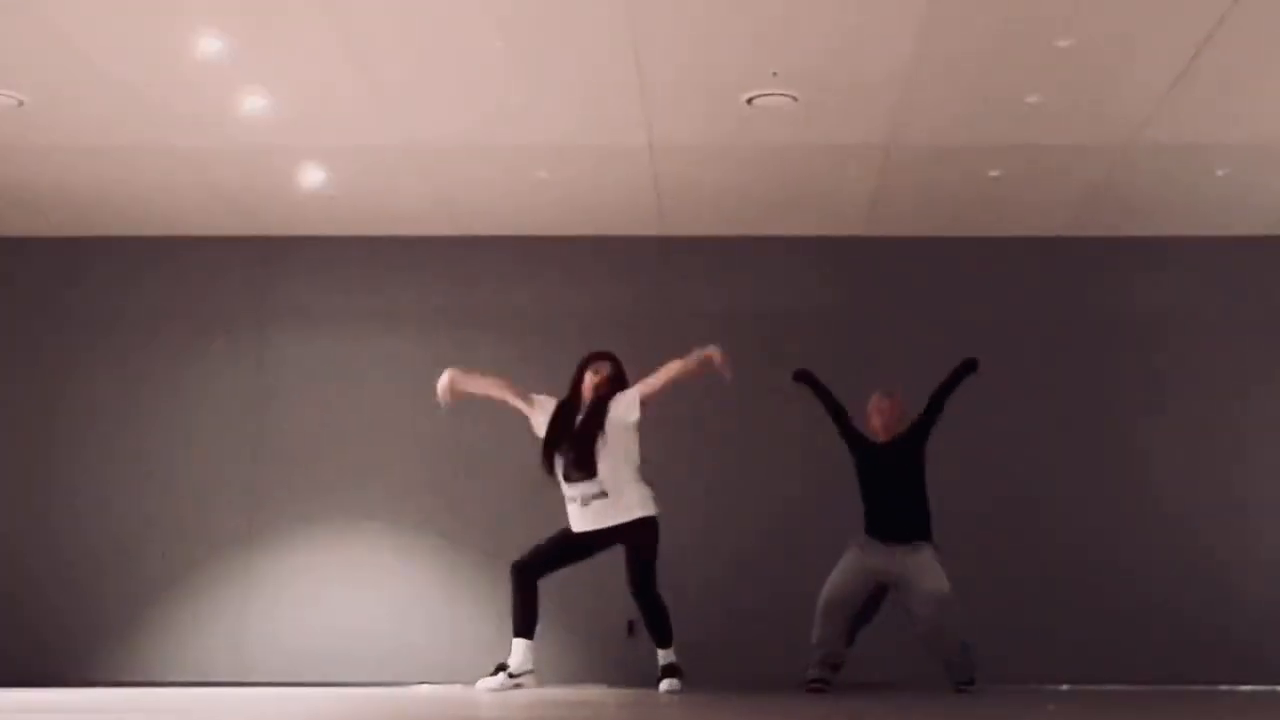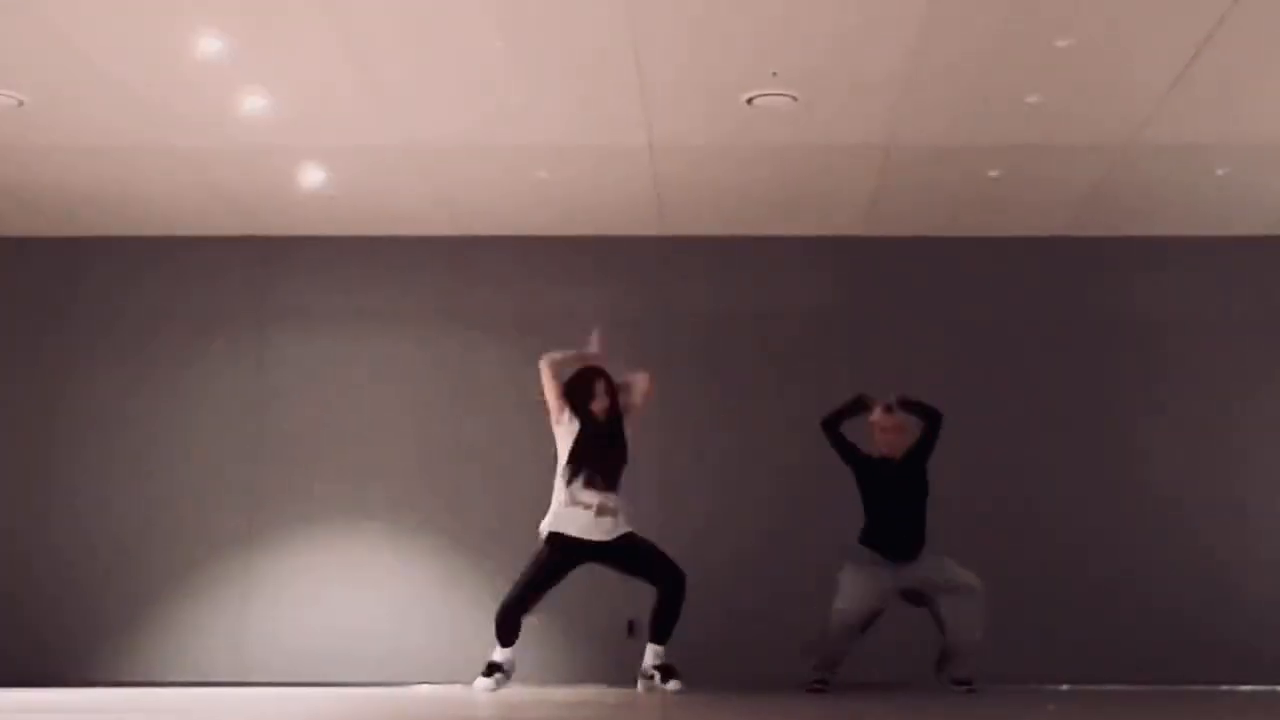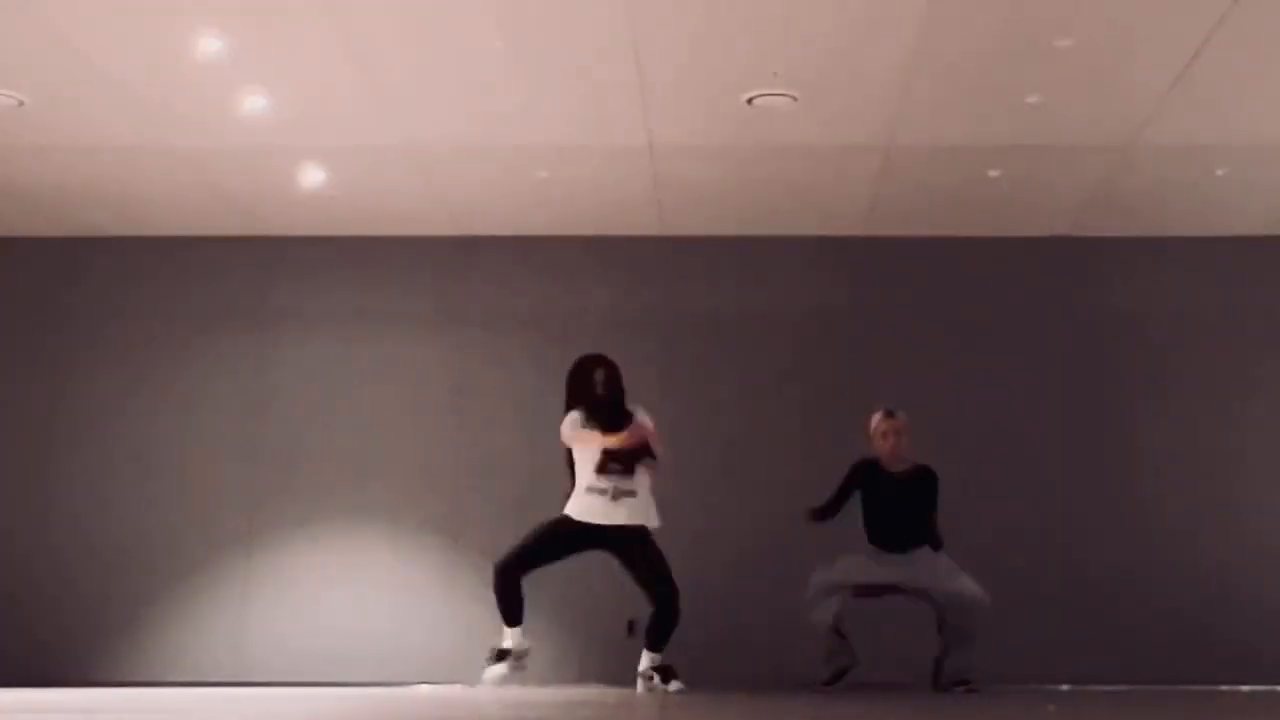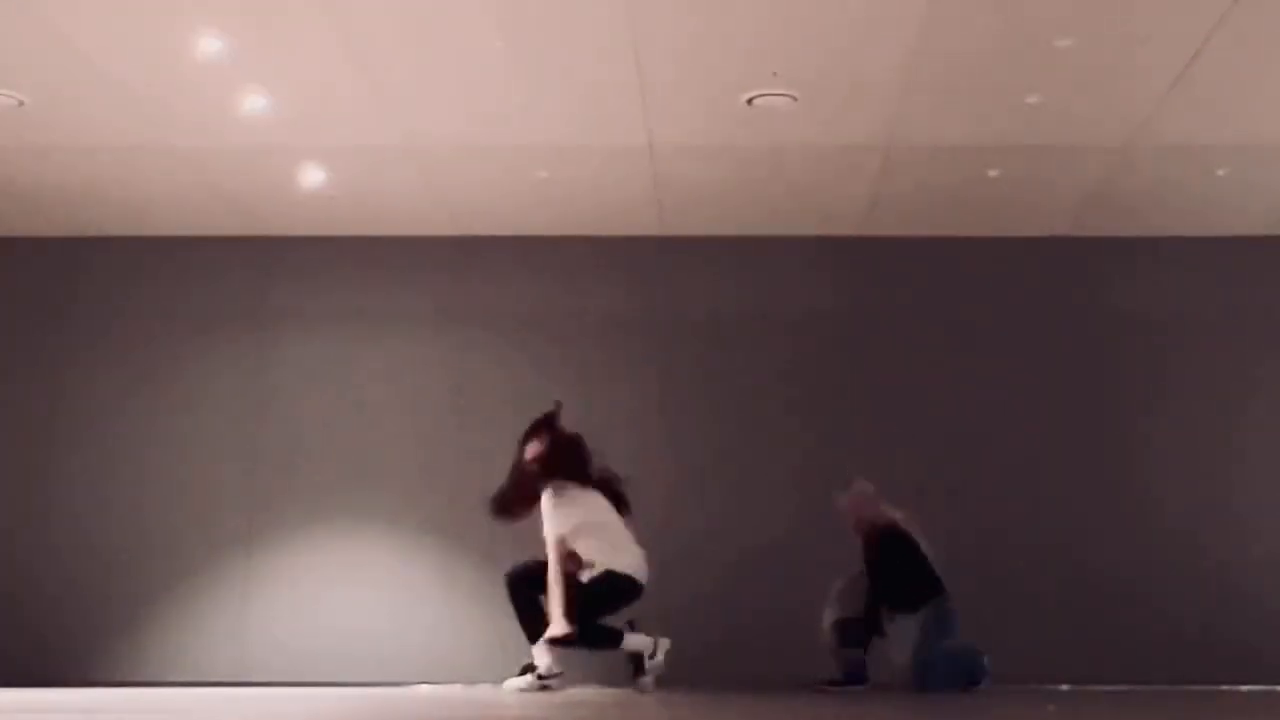
dt=0.4s
person 1, frame 1
left shoulder: (620, 408)
right shoulder: (554, 412)
left elbow: (660, 377)
right elbow: (509, 391)
left wrist: (703, 356)
right wrist: (459, 378)
left hip: (632, 517)
right hip: (585, 525)
left knee: (643, 588)
right knee: (524, 571)
left ankle: (669, 664)
right ankle: (519, 665)
person 1, frame 2
left shoulder: (615, 427)
right shoulder: (566, 423)
left elbow: (642, 383)
right elbow: (548, 365)
left wrist: (604, 375)
right wrist: (582, 358)
left hip: (613, 533)
right hip: (566, 532)
left knee: (673, 579)
right knee: (518, 602)
left ankle: (652, 666)
right ankle: (501, 660)
person 1, frame 3
left shoulder: (635, 417)
right shoulder: (577, 421)
right elbow: (602, 442)
left hip: (630, 526)
right hip: (581, 518)
left knee: (667, 598)
right knee: (507, 569)
left ankle: (651, 669)
right ankle: (512, 647)
person 1, frame 4
left shoulder: (555, 493)
right shoulder: (563, 486)
left elbow: (556, 557)
left wrist: (559, 616)
left hip: (622, 572)
right hip: (594, 567)
left knee: (566, 631)
right knee: (518, 580)
left ankle: (647, 647)
right ankle: (545, 666)
person 2, frame 1
left shoulder: (912, 443)
right shoulder: (863, 449)
left elbow: (934, 407)
right elbow: (839, 417)
left wrist: (962, 372)
right wrist: (814, 383)
left hip: (915, 549)
right hip: (872, 547)
left knee: (935, 597)
right knee: (832, 600)
left ankle: (961, 670)
right ankle: (821, 670)
person 2, frame 2
left shoulder: (916, 459)
right shoulder: (866, 465)
left elbow: (934, 419)
right elbow: (829, 426)
left wrist: (909, 402)
right wrist: (856, 407)
left hip: (916, 560)
right hip: (874, 559)
left knee: (968, 589)
right knee: (846, 615)
left ankle: (956, 670)
right ankle: (821, 673)
person 2, frame 3
left shoulder: (924, 476)
right shoulder: (865, 470)
left elbow: (929, 518)
right elbow: (834, 505)
left wrist: (937, 549)
right wrist: (819, 512)
left hip: (920, 556)
right hip: (877, 559)
left knee: (971, 600)
right knee: (823, 584)
left ankle: (950, 672)
right ankle: (839, 659)
person 2, frame 4
left shoulder: (887, 539)
left hip: (927, 609)
right hip: (900, 609)
left knee: (926, 675)
left ankle: (974, 661)
right ankle: (851, 671)
